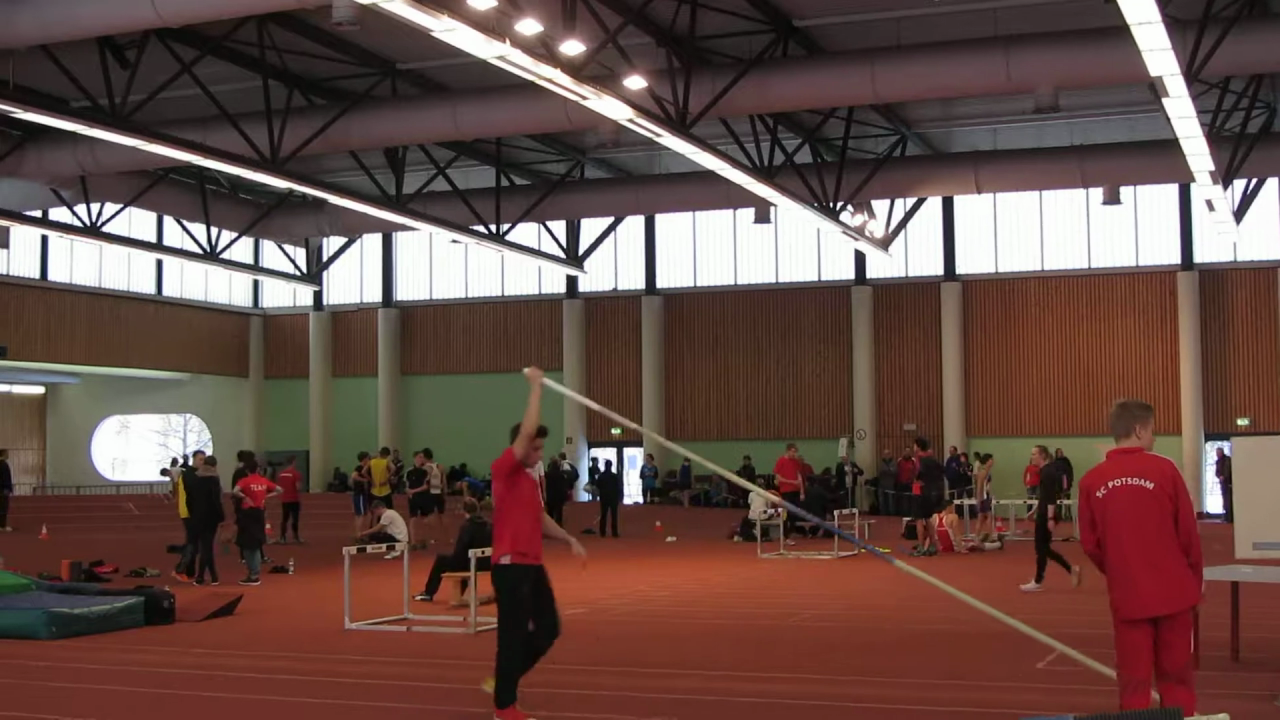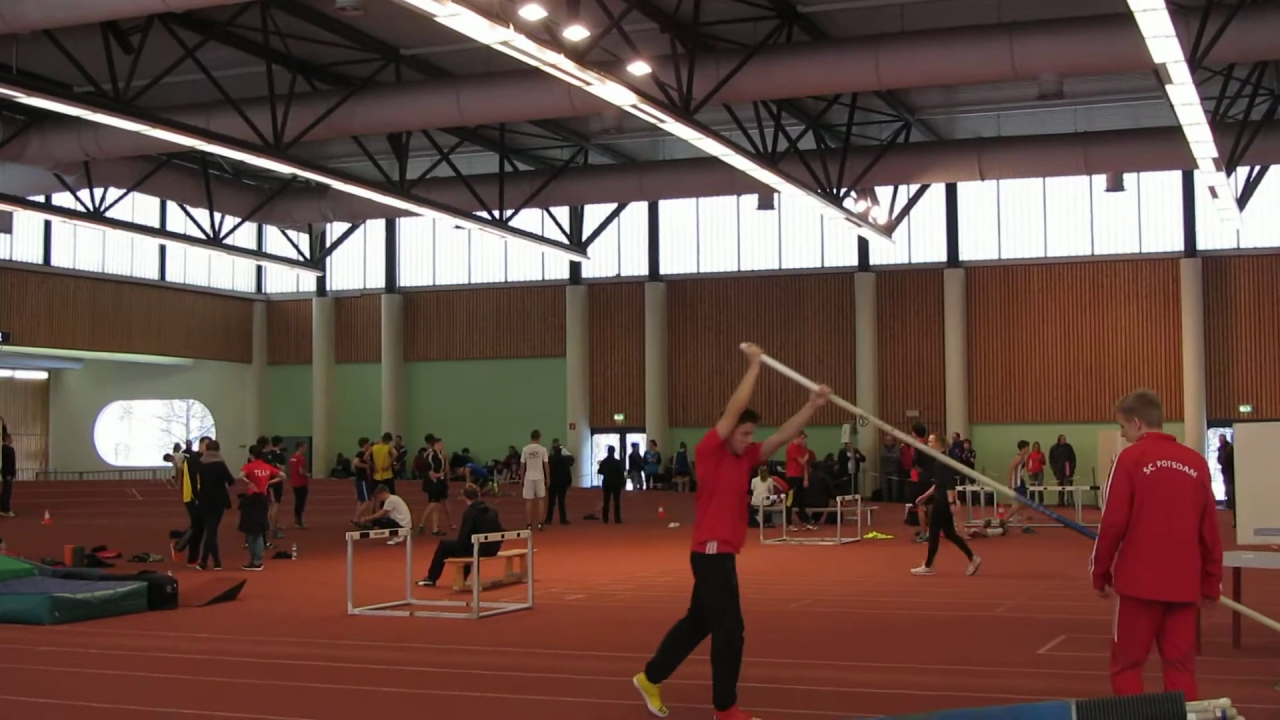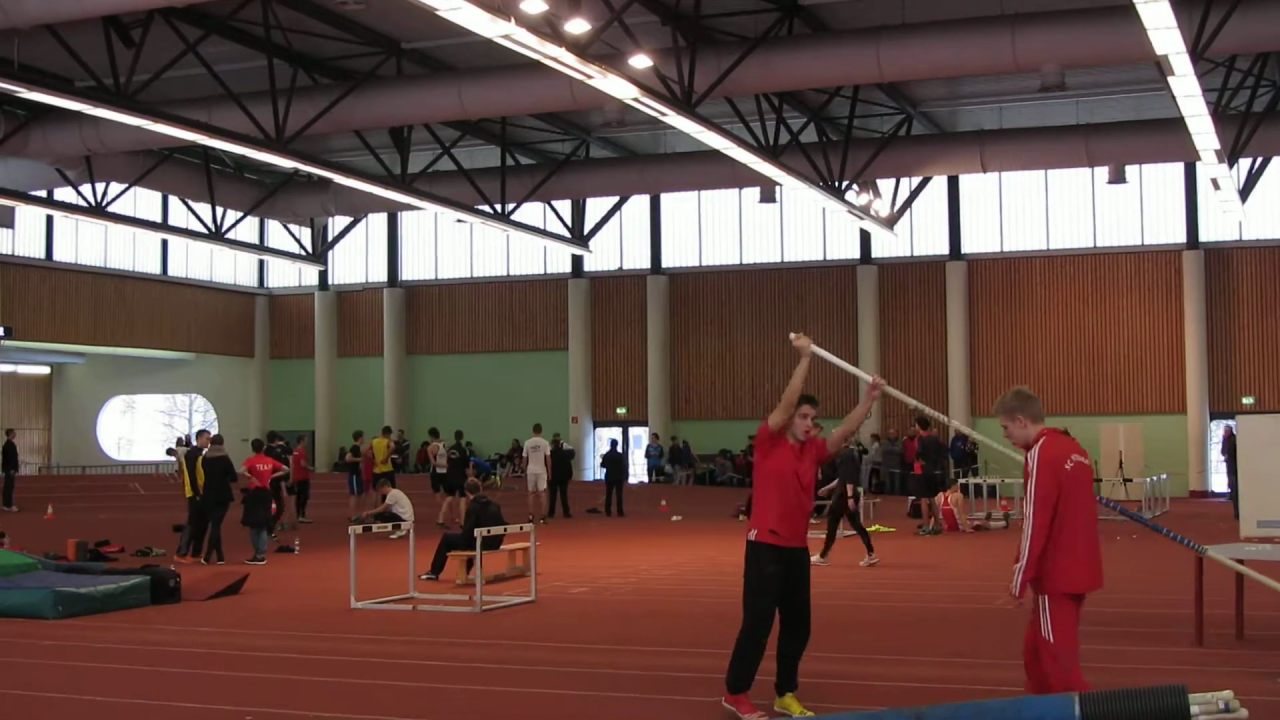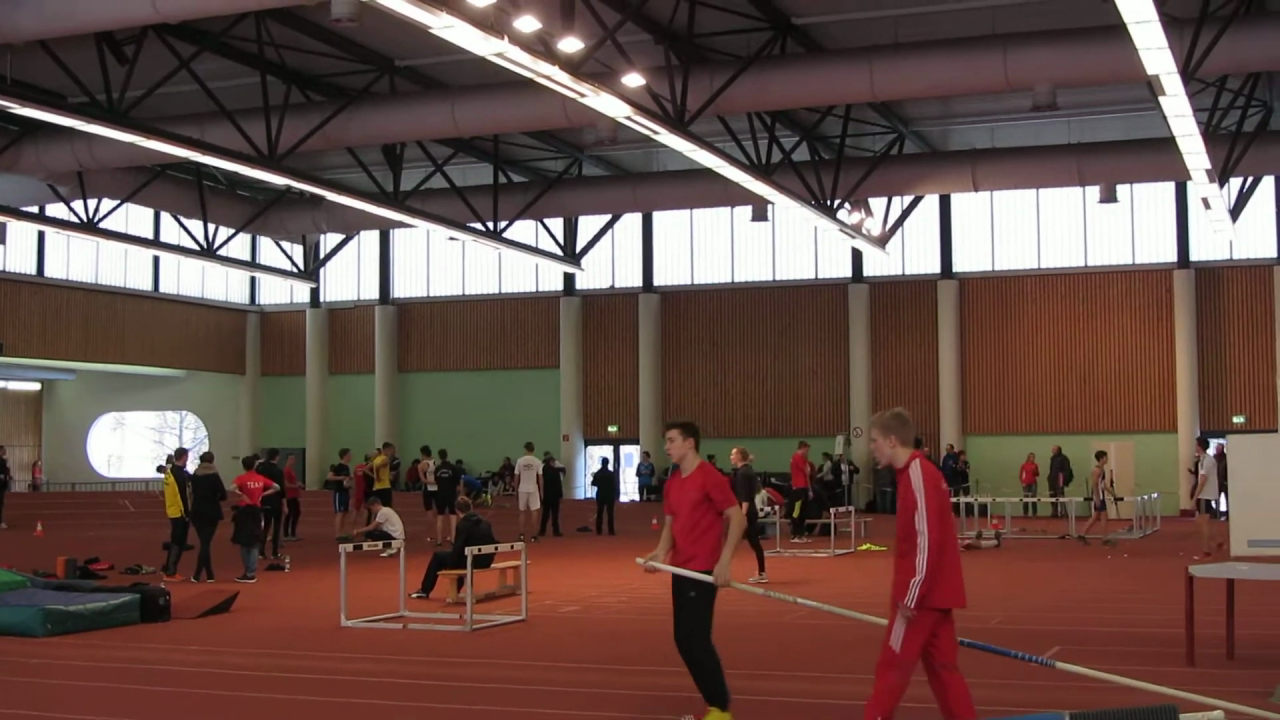
dt=1s
person 1, frame 1
left shoulder: (528, 480)
right shoulder: (504, 470)
left elbow: (541, 520)
right elbow: (526, 431)
left wrist: (569, 539)
right wrist: (536, 387)
left hip: (532, 565)
right hip: (509, 566)
left knee: (548, 630)
right knee: (513, 636)
left ankle: (501, 680)
person 1, frame 2
left shoulder: (744, 458)
right shoulder: (709, 451)
left elbow: (783, 437)
right elbow: (733, 410)
left wrist: (813, 404)
right wrist: (753, 364)
left hip: (722, 552)
right hip: (711, 553)
left knee: (697, 623)
right knee: (729, 631)
left ankle: (650, 678)
person 1, frame 3
left shoulder: (813, 450)
right shoulder: (768, 443)
left elbow: (846, 429)
right elbow: (785, 403)
left wrist: (869, 397)
right wrist: (805, 358)
left hip: (797, 548)
right hip: (765, 545)
left knee: (798, 625)
right knee: (758, 621)
person 1, frame 4
left shoulder: (711, 477)
right shoulder: (671, 483)
left elbow: (738, 520)
left wrist: (725, 562)
right wrist: (660, 552)
left hip: (704, 571)
right hip: (680, 571)
left knee: (696, 639)
right knee: (685, 640)
person 2, frame 1
left shoulder: (1091, 481)
right shoulder: (1164, 468)
left elbow: (1090, 545)
right elbow: (1188, 532)
right wrist: (1195, 580)
left hip: (1127, 597)
right hip: (1173, 593)
left knee: (1134, 682)
right knee: (1176, 678)
person 2, frame 2
left shoulder: (1130, 458)
right shoulder: (1196, 462)
left elbow: (1114, 521)
right elbow: (1209, 529)
left wrist: (1100, 571)
right wrist: (1211, 581)
left hip: (1139, 580)
right hip: (1184, 581)
left knee: (1127, 664)
right knee: (1180, 666)
person 2, frame 3
left shoulder: (1040, 454)
right shoulder: (1074, 449)
left elbow: (1036, 522)
left wrist: (1020, 579)
left hip: (1055, 573)
right hip: (1080, 568)
left knee: (1058, 658)
right knee: (1036, 648)
person 2, frame 4
left shoulder: (917, 474)
right shoulder: (920, 472)
left elbow: (927, 541)
left wrist: (910, 594)
right wrist: (904, 587)
left hip: (923, 593)
right hip: (937, 590)
left knee: (893, 668)
right knee: (943, 668)
